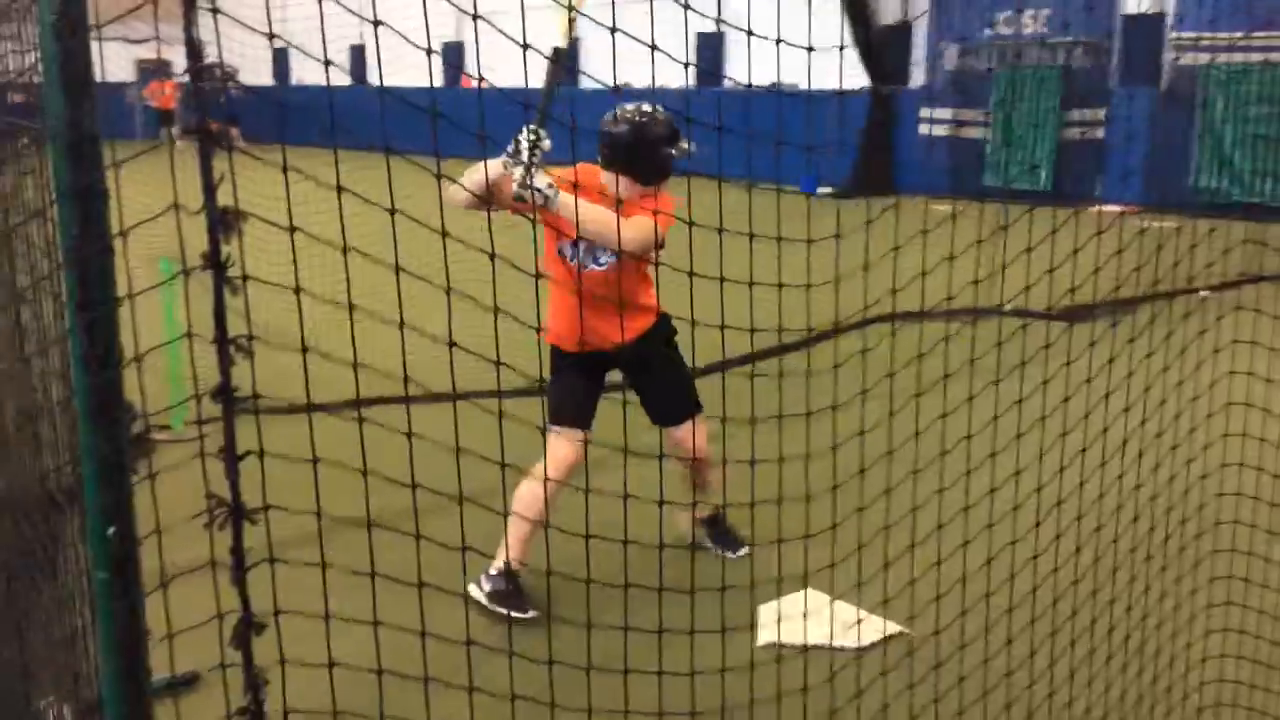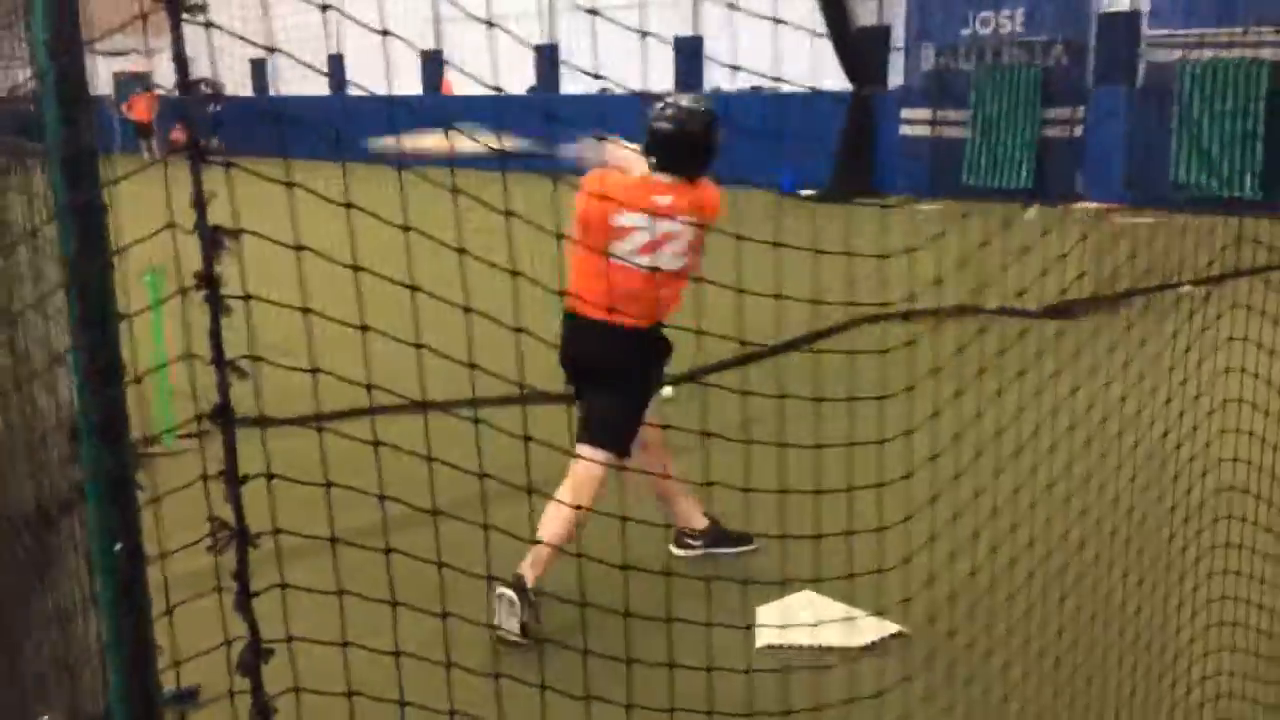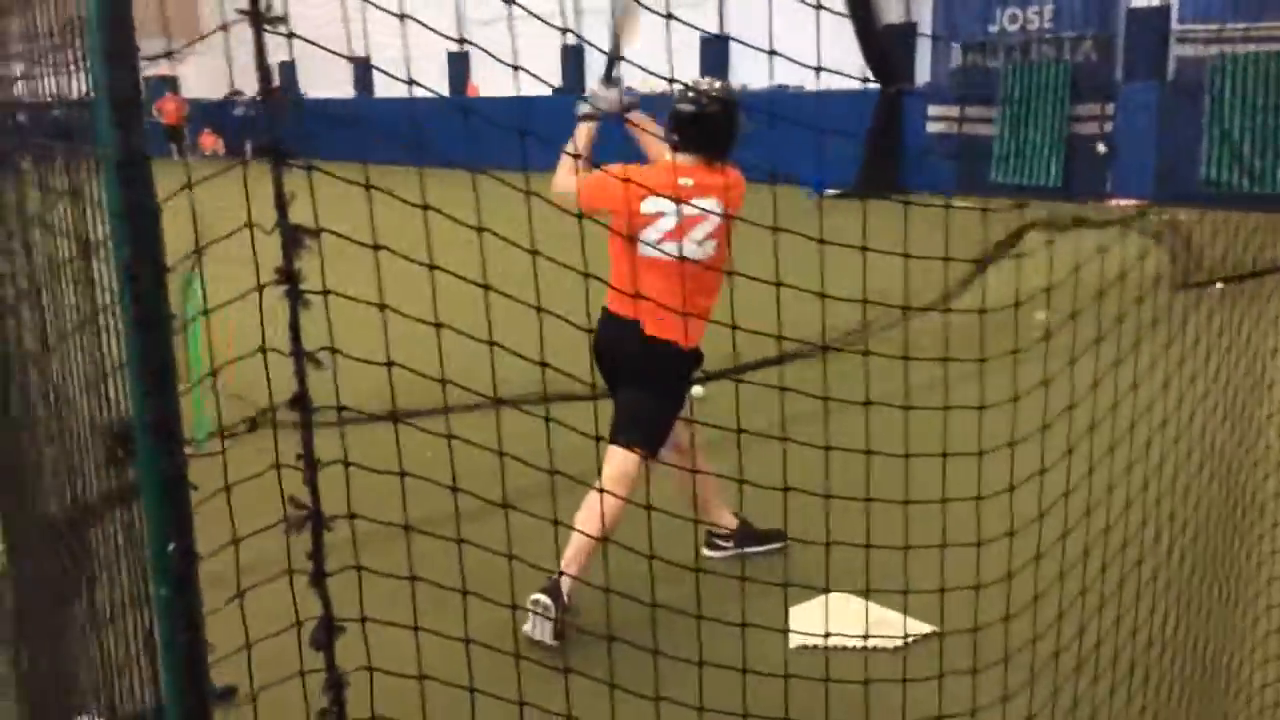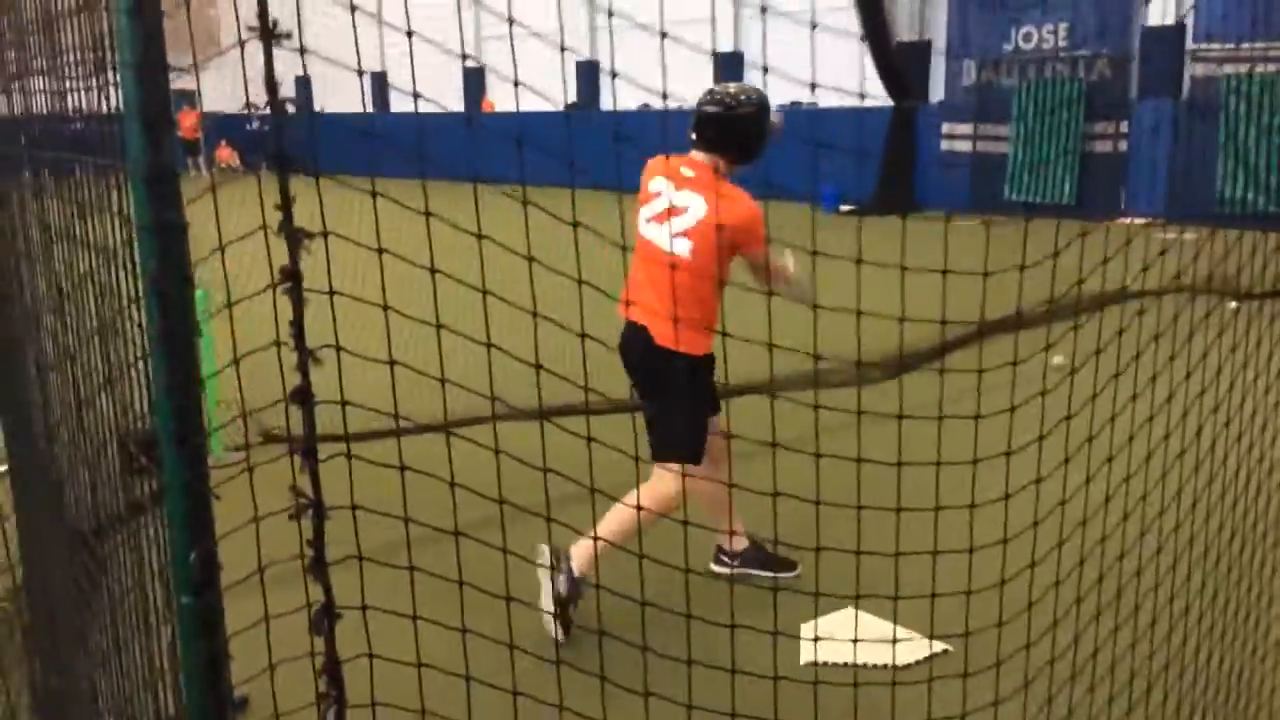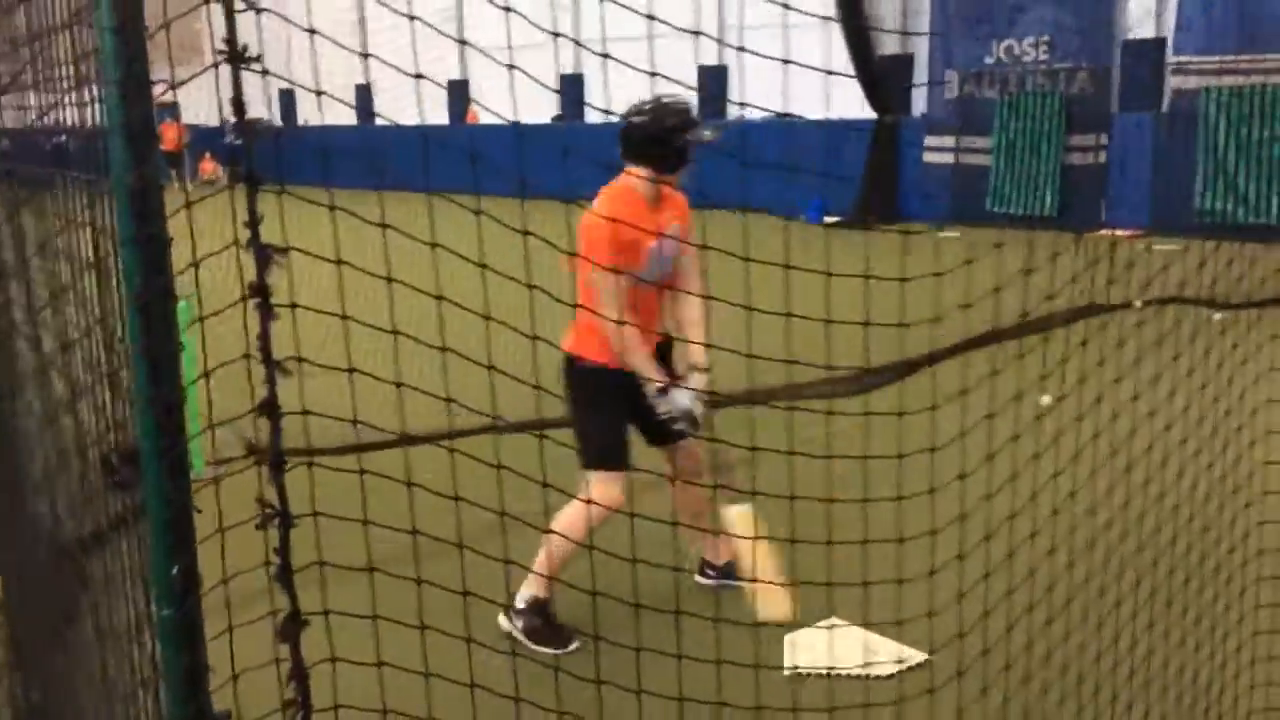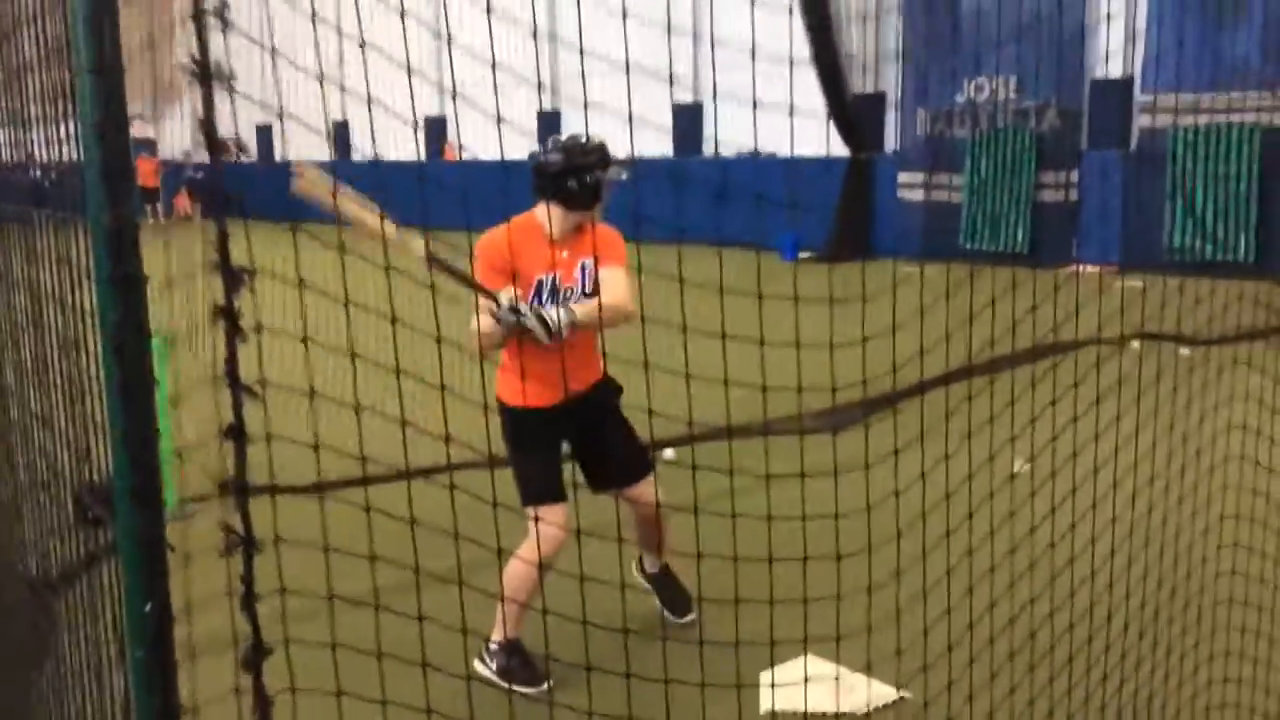
dt=0.4s
person 1, frame 1
left shoulder: (657, 206)
right shoulder: (566, 183)
left elbow: (623, 237)
right elbow: (460, 196)
left wrist: (549, 194)
right wrist: (510, 160)
left hip: (643, 332)
right hip: (575, 343)
left knee: (695, 442)
right knee: (560, 458)
left ankle: (708, 514)
right ankle: (498, 573)
person 1, frame 2
left shoulder: (598, 188)
right shoulder: (703, 203)
left wrist: (611, 155)
right wrist: (627, 158)
left hip: (579, 333)
right hip: (633, 344)
left knee: (636, 435)
right knee: (591, 468)
left ankle: (693, 527)
right ankle: (522, 583)
person 1, frame 3
left shoulder: (628, 185)
right shoulder: (731, 187)
left elbow: (565, 187)
left wrist: (588, 120)
right wrist: (631, 115)
left hip: (615, 332)
right hip: (666, 349)
left knee: (673, 432)
right knee: (619, 473)
left ankle: (724, 529)
right ankle: (556, 591)
person 1, frame 4
left shoulder: (657, 173)
right shoulder: (738, 211)
right elbow: (772, 277)
right wrist: (795, 280)
left hip: (643, 333)
right hip: (674, 347)
left knee: (709, 436)
right knee: (673, 481)
left ankle: (734, 547)
right ankle: (573, 565)
person 1, frame 5
left shoulder: (675, 205)
right shoulder: (611, 216)
left elbow: (687, 288)
right elbow: (611, 319)
left wrist: (696, 367)
right wrist: (658, 386)
left hip: (647, 354)
right hip: (599, 364)
left knee: (687, 451)
right knee: (604, 496)
left ankle: (714, 560)
right ankle: (526, 604)
person 1, frame 6
left shoulder: (605, 239)
right shoulder: (500, 244)
left elbow: (622, 305)
right elbow: (484, 330)
left wrist: (563, 314)
right wrist: (503, 316)
left hip: (589, 391)
right hip: (527, 404)
left knee: (646, 497)
right knee: (550, 533)
left ankle: (654, 565)
right ankle: (498, 647)
